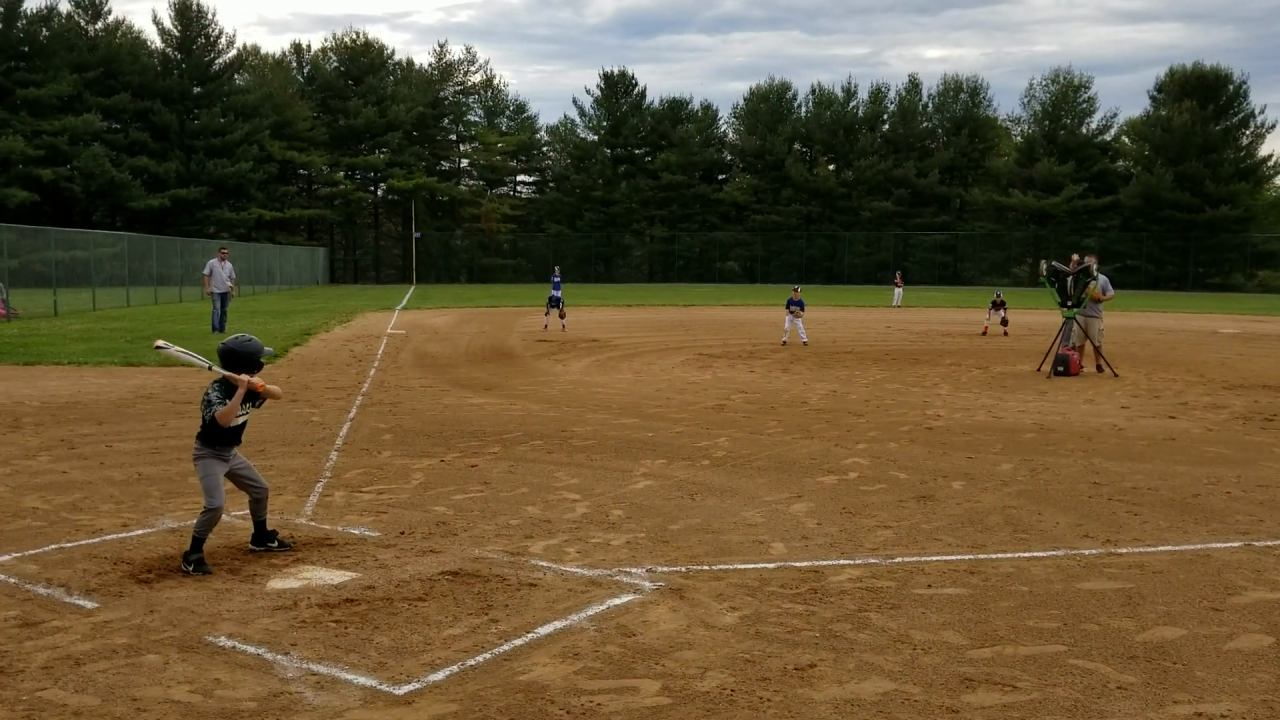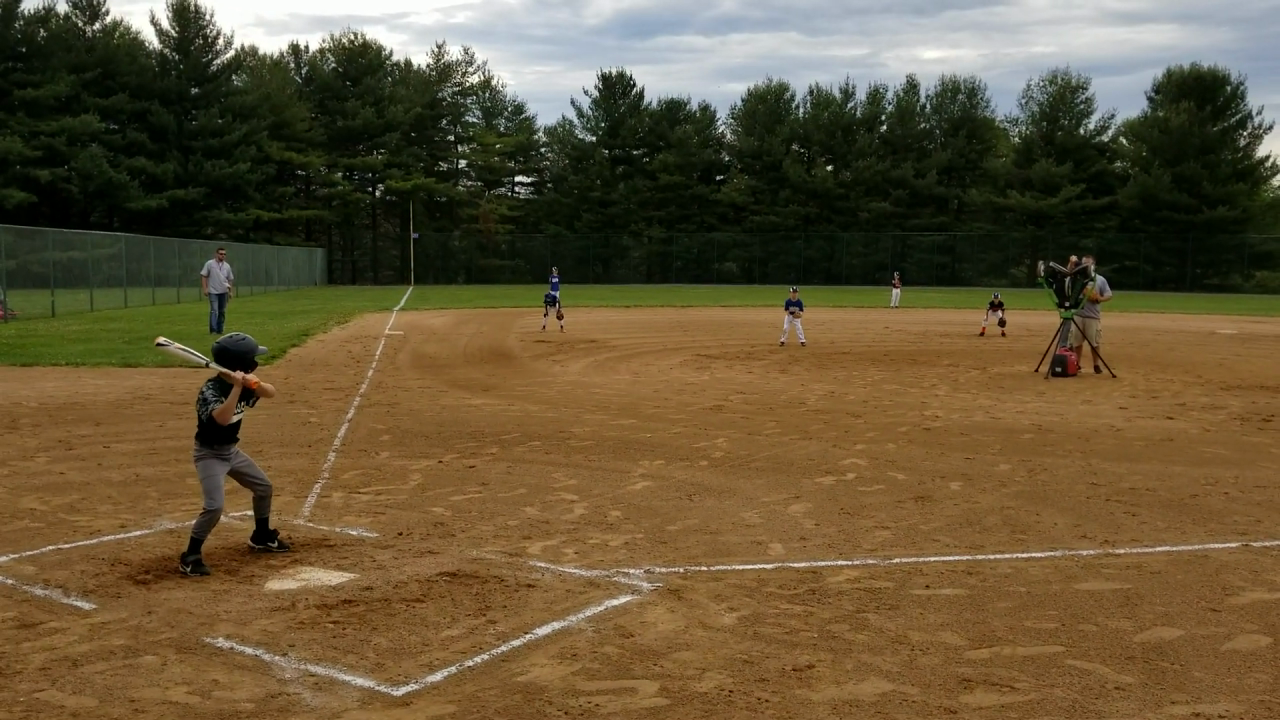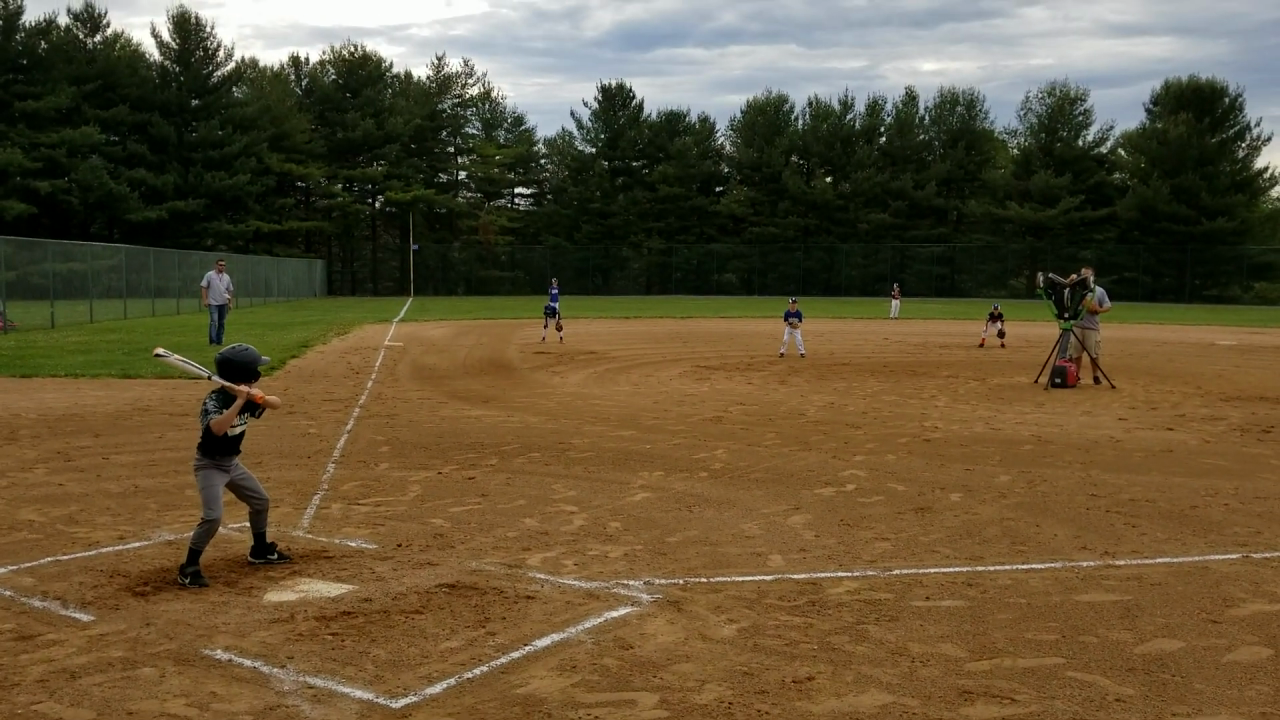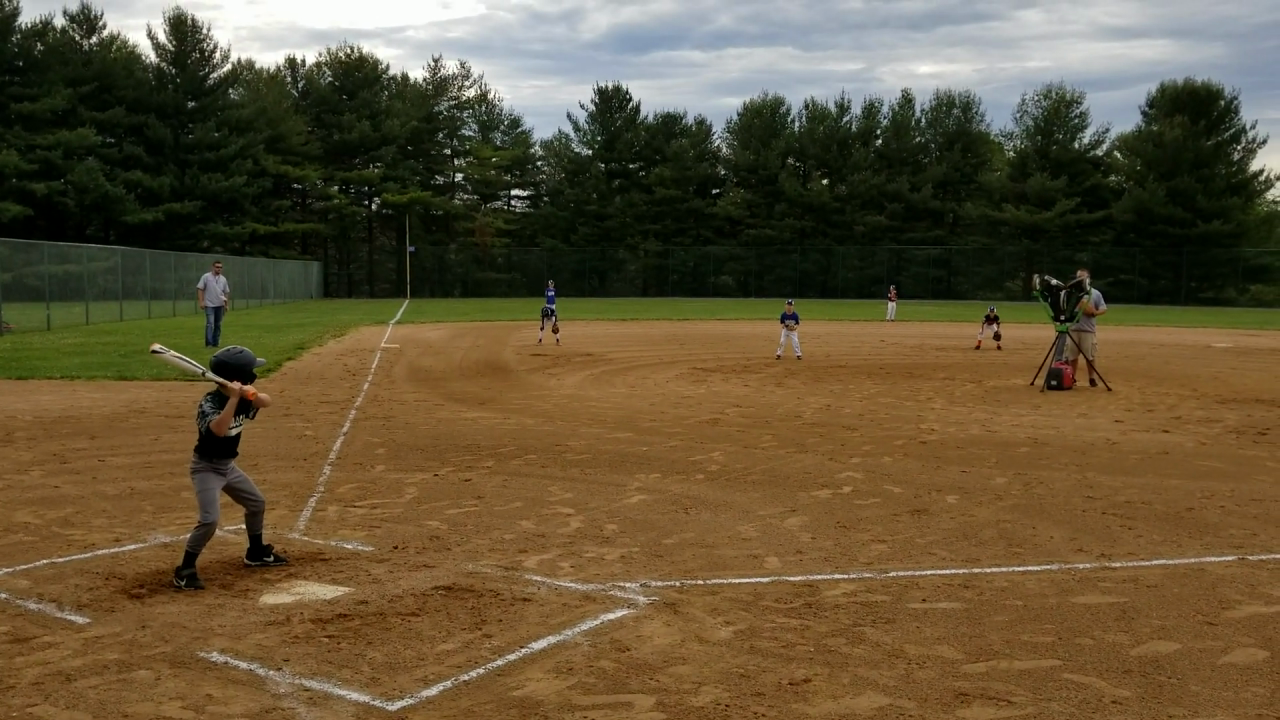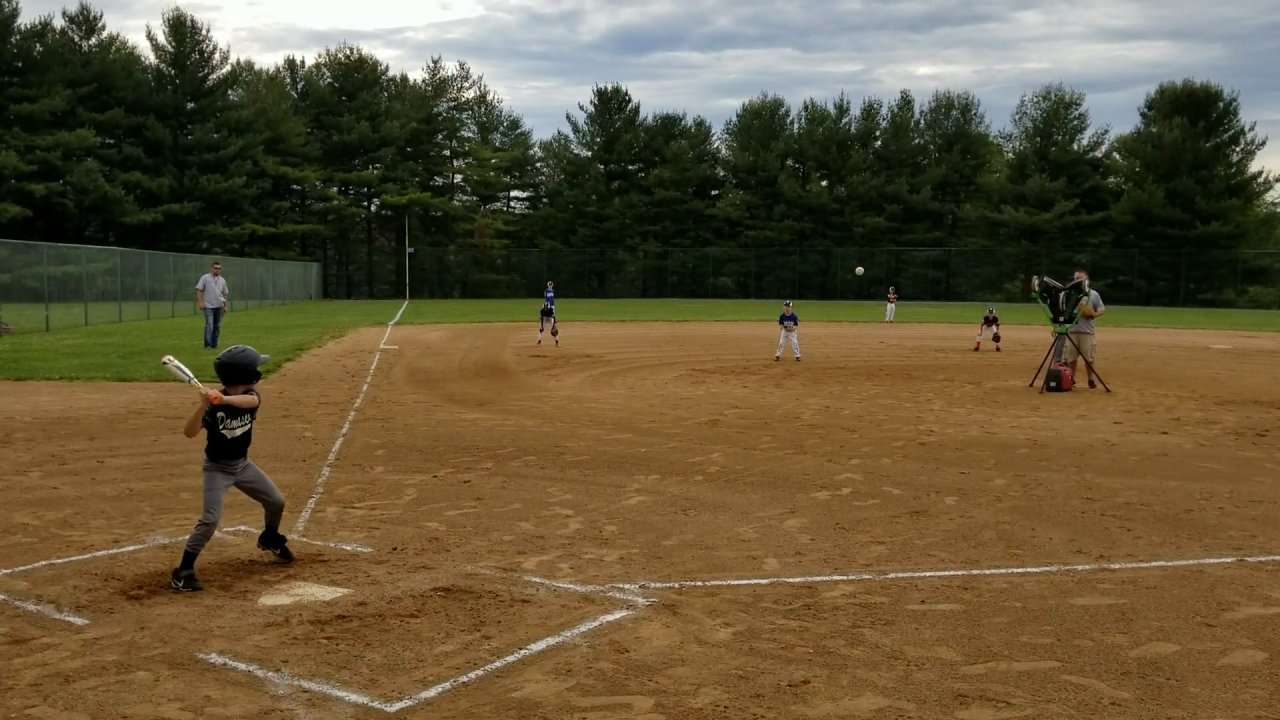
dt=0.4s
person 1, frame 1
left shoulder: (247, 387)
right shoulder: (215, 391)
left elbow: (278, 394)
right elbow: (223, 420)
left wrist: (261, 387)
right wrist: (241, 390)
left hip: (230, 452)
right hip: (208, 454)
left knee: (260, 490)
right knee: (215, 505)
left ankle: (261, 538)
right ankle: (192, 555)
person 1, frame 2
left shoulder: (242, 384)
right shoulder: (210, 389)
left elbow: (271, 392)
right elbow: (222, 418)
left wrist: (254, 383)
right wrist: (236, 387)
left hip: (231, 451)
right hip: (209, 454)
left knee: (264, 487)
right knee: (215, 506)
left ankle: (262, 536)
right ankle: (190, 557)
person 1, frame 3
left shoulder: (247, 397)
right shoulder: (214, 401)
left elbow: (277, 404)
right elbow: (217, 429)
left wrist: (261, 398)
right wrist: (239, 401)
left hip: (232, 462)
right hip: (209, 465)
left knee: (260, 502)
right knee: (212, 517)
left ankle: (260, 550)
right ankle: (189, 568)
person 1, frame 4
left shoulder: (241, 398)
right shoulder: (209, 403)
left elbow: (267, 402)
right elbow: (219, 429)
left wrist: (251, 395)
right wrist: (234, 398)
left hip: (228, 465)
right hip: (206, 467)
left knee: (257, 503)
right knee: (209, 520)
left ankle: (256, 552)
right ankle: (185, 570)
person 1, frame 5
left shoulder: (247, 396)
right shoulder: (212, 403)
left elbow: (252, 401)
right elbow: (190, 432)
left wrist: (224, 399)
right wrist: (203, 405)
left hip: (243, 464)
right hip: (217, 468)
left knee: (276, 502)
right knee: (210, 520)
left ankle: (270, 539)
right ankle: (183, 571)
